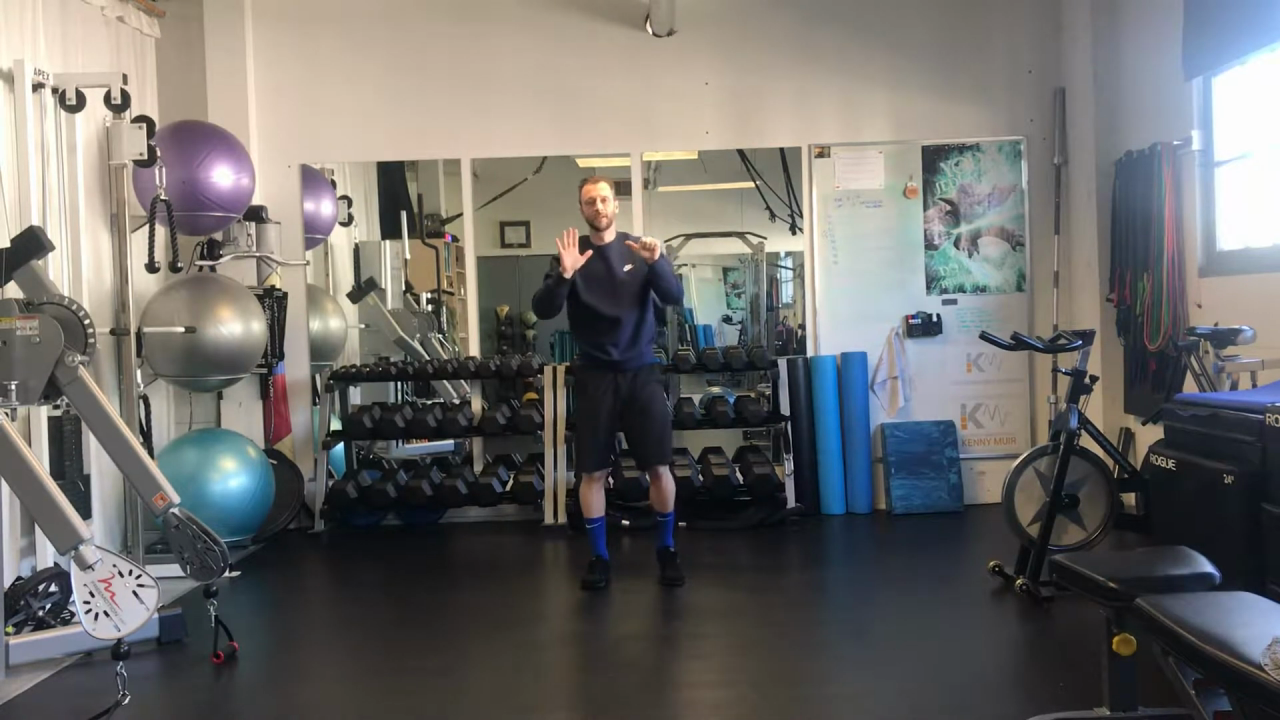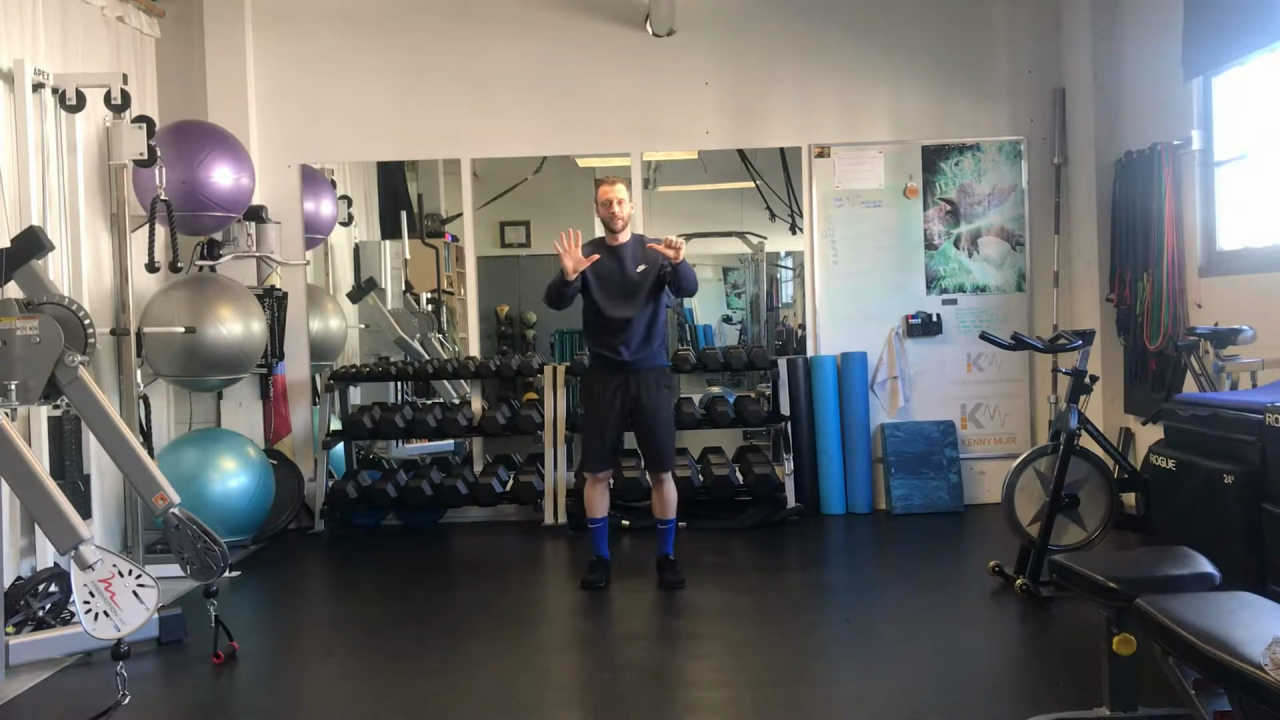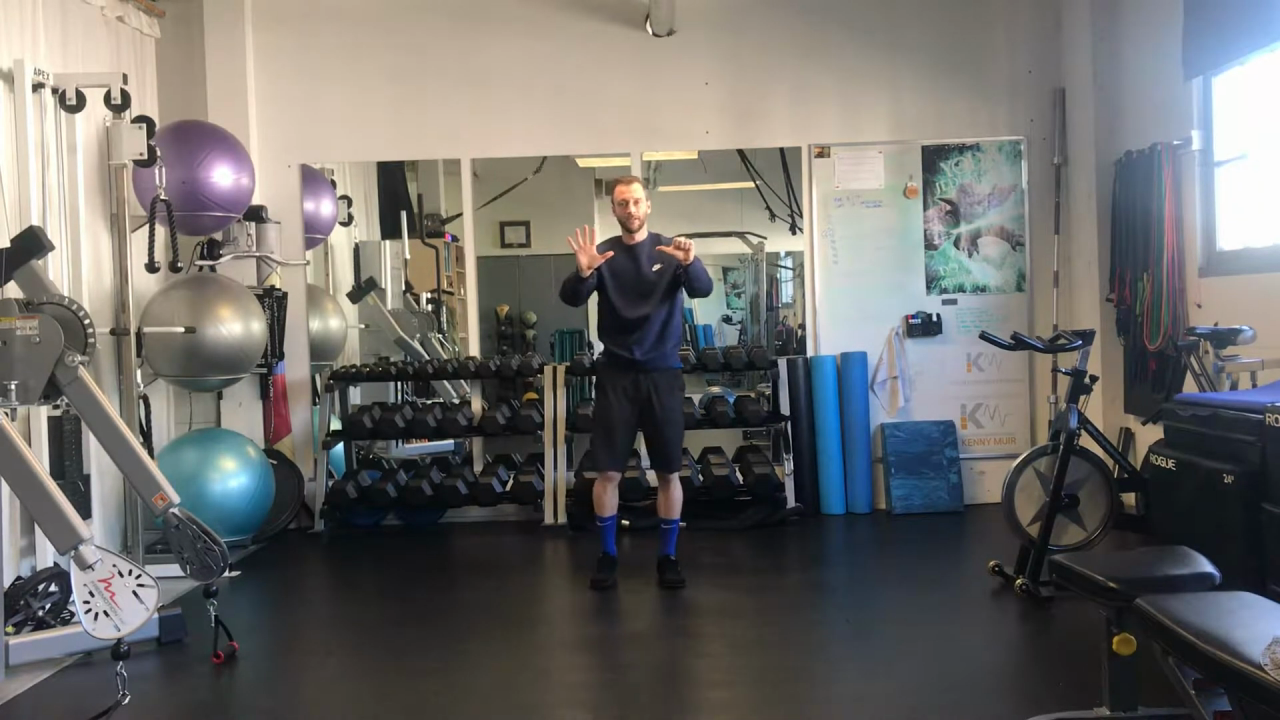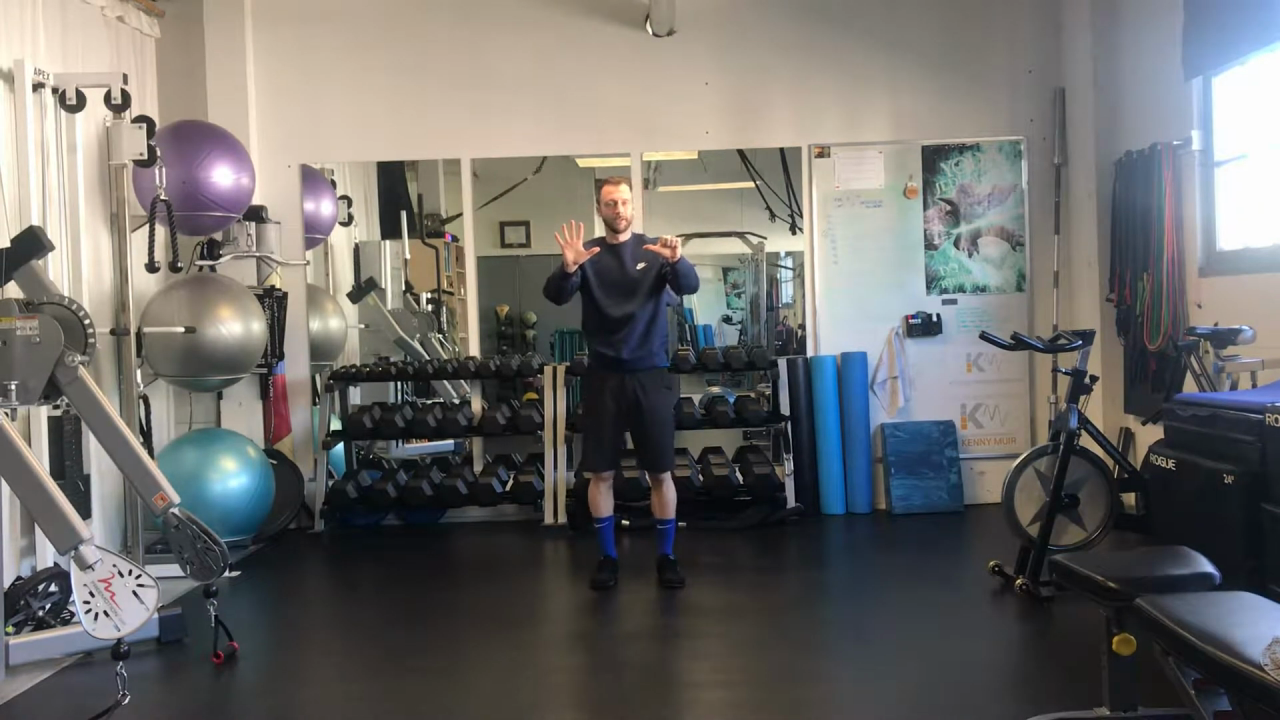
dt=0.4s
person 1, frame 1
left shoulder: (640, 248)
right shoulder: (573, 253)
left elbow: (674, 297)
right elbow: (543, 310)
left wrist: (656, 264)
right wrist: (564, 275)
left hip: (642, 371)
right hip: (595, 376)
left knee: (658, 467)
right knee: (592, 472)
left ankle: (667, 549)
right ankle: (599, 557)
person 1, frame 2
left shoulder: (654, 250)
right shoulder: (587, 253)
left elbow: (687, 289)
right elbow: (555, 302)
left wrist: (678, 263)
right wrist: (568, 275)
left hip: (651, 373)
right hip: (604, 375)
left knee: (661, 472)
right knee: (597, 473)
left ankle: (666, 556)
right ankle: (599, 557)
person 1, frame 3
left shoulder: (669, 249)
right shoulder: (604, 252)
left elbow: (702, 289)
right elbow: (571, 298)
left wrist: (689, 262)
right wrist: (583, 272)
left hip: (663, 373)
right hip: (616, 374)
left knee: (668, 472)
right knee: (607, 471)
left ankle: (668, 556)
right ankle: (607, 555)
person 1, frame 4
left shoulder: (653, 249)
right shoulder: (588, 254)
left elbow: (689, 286)
right elbow: (555, 296)
left wrist: (676, 260)
right wrist: (568, 267)
left hip: (650, 374)
right hip: (604, 376)
left knee: (660, 472)
right knee: (601, 473)
left ankle: (666, 556)
right ankle: (607, 557)
